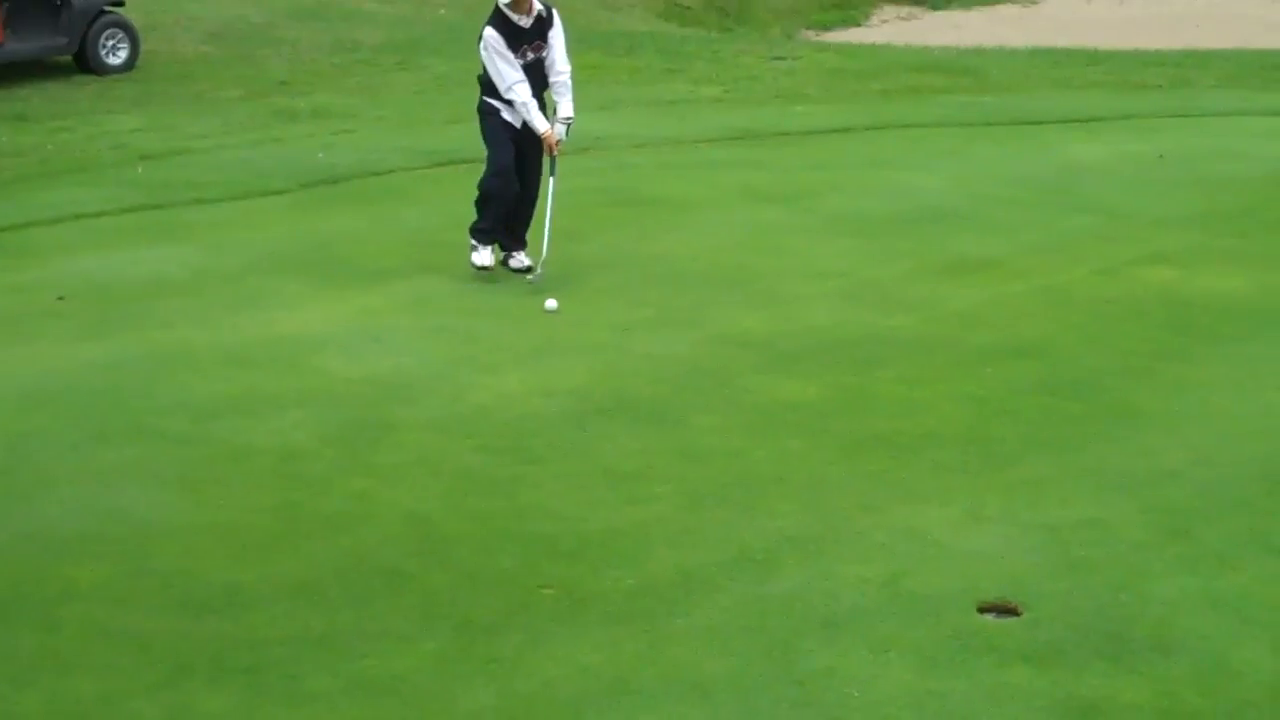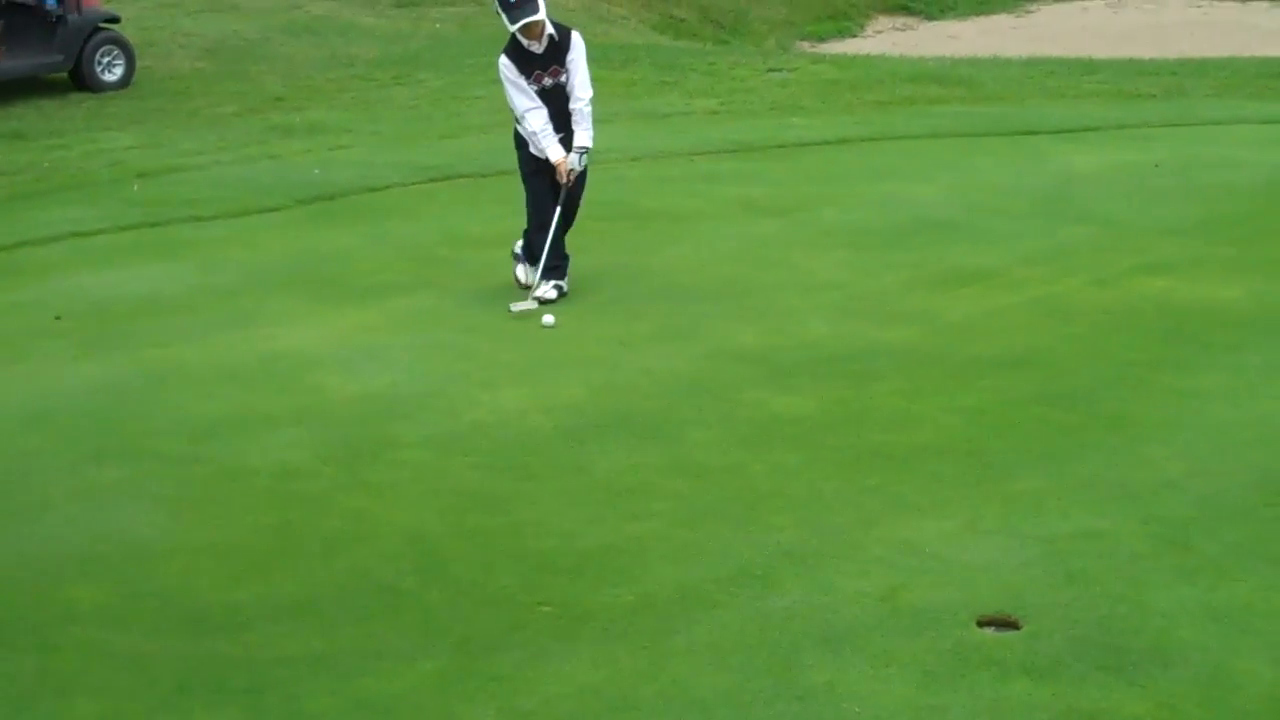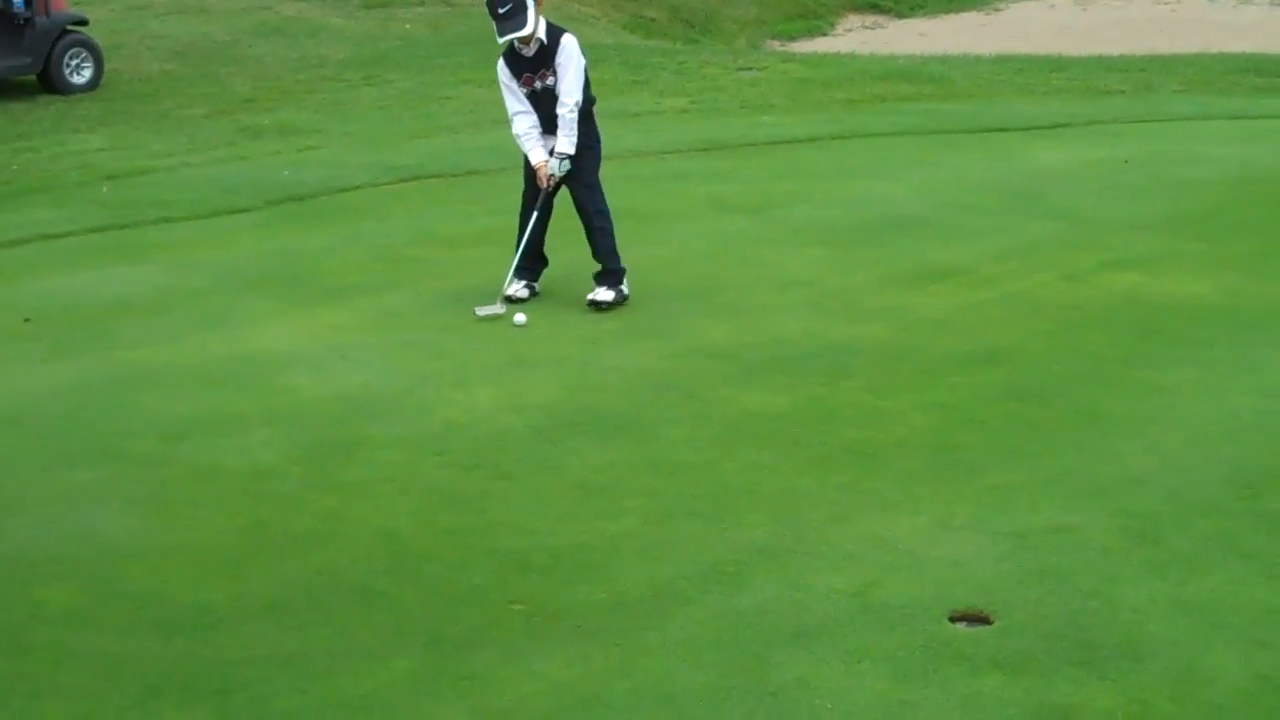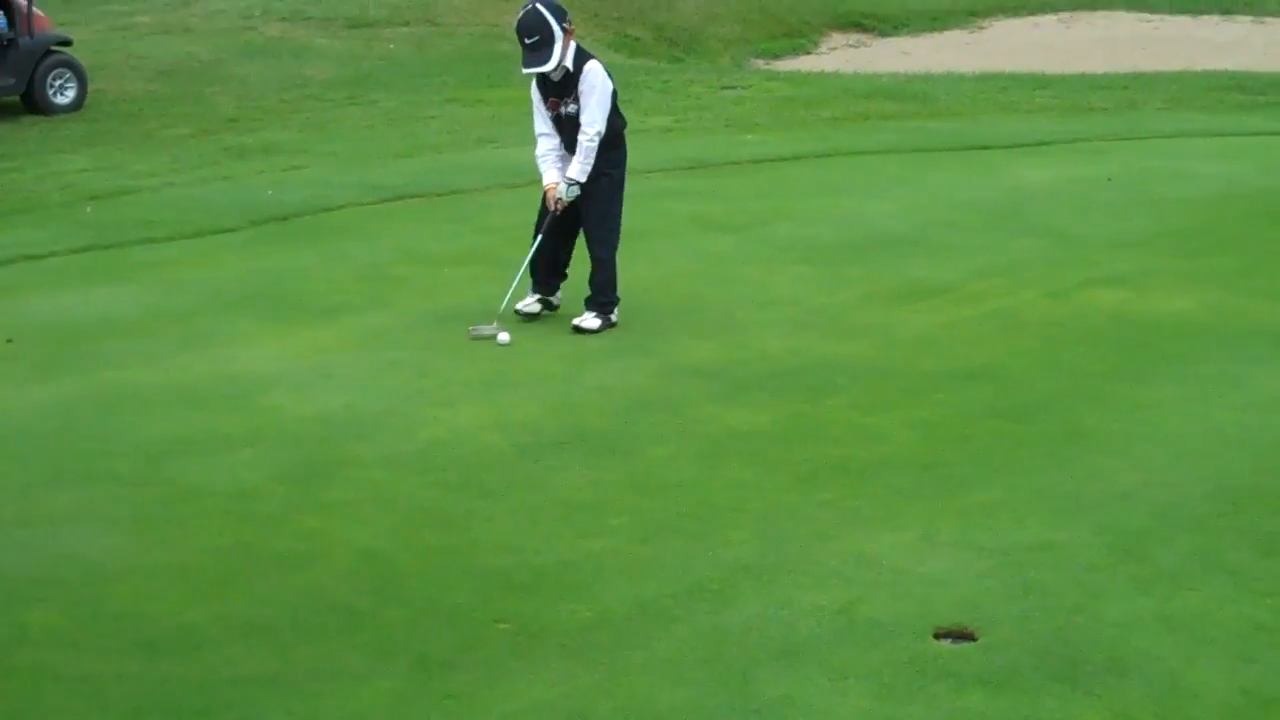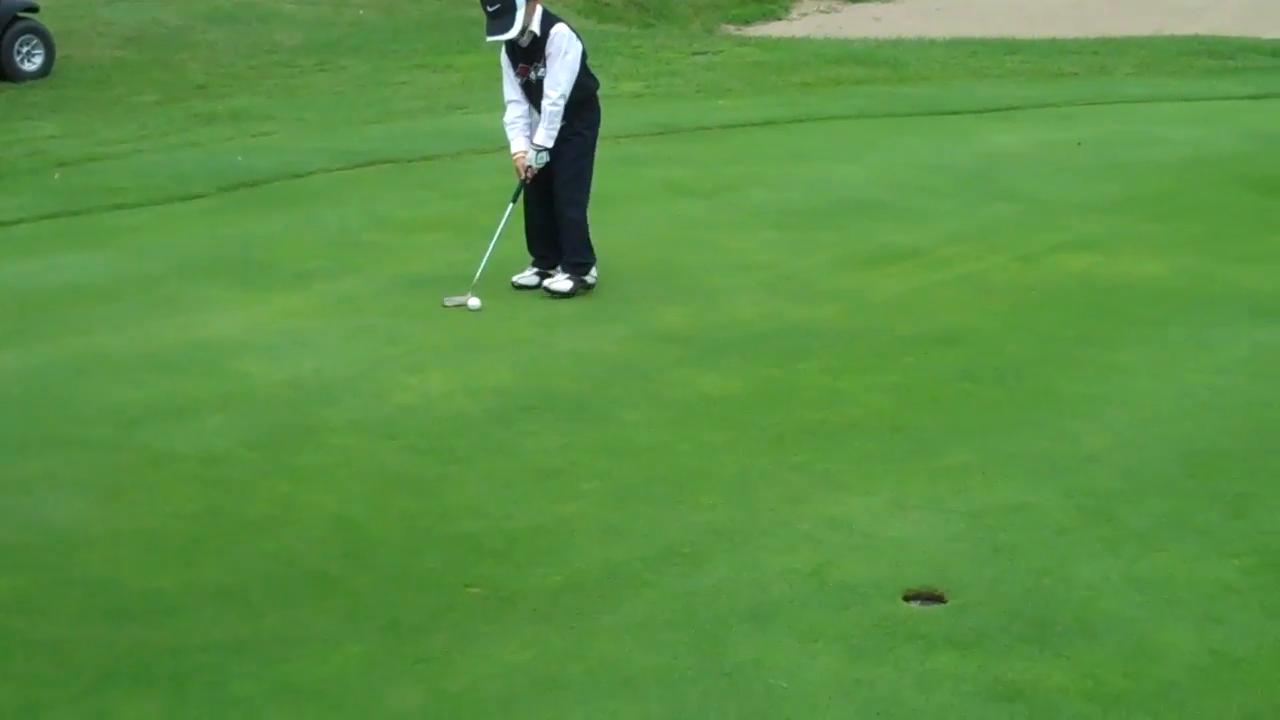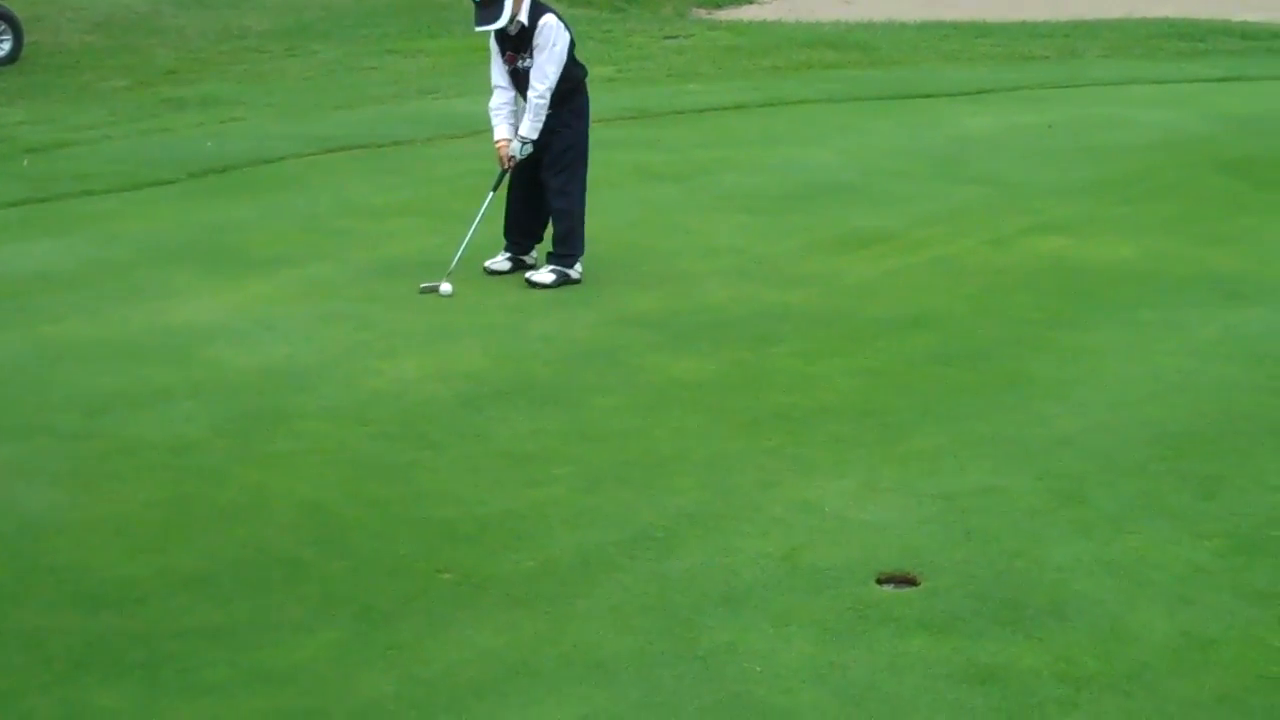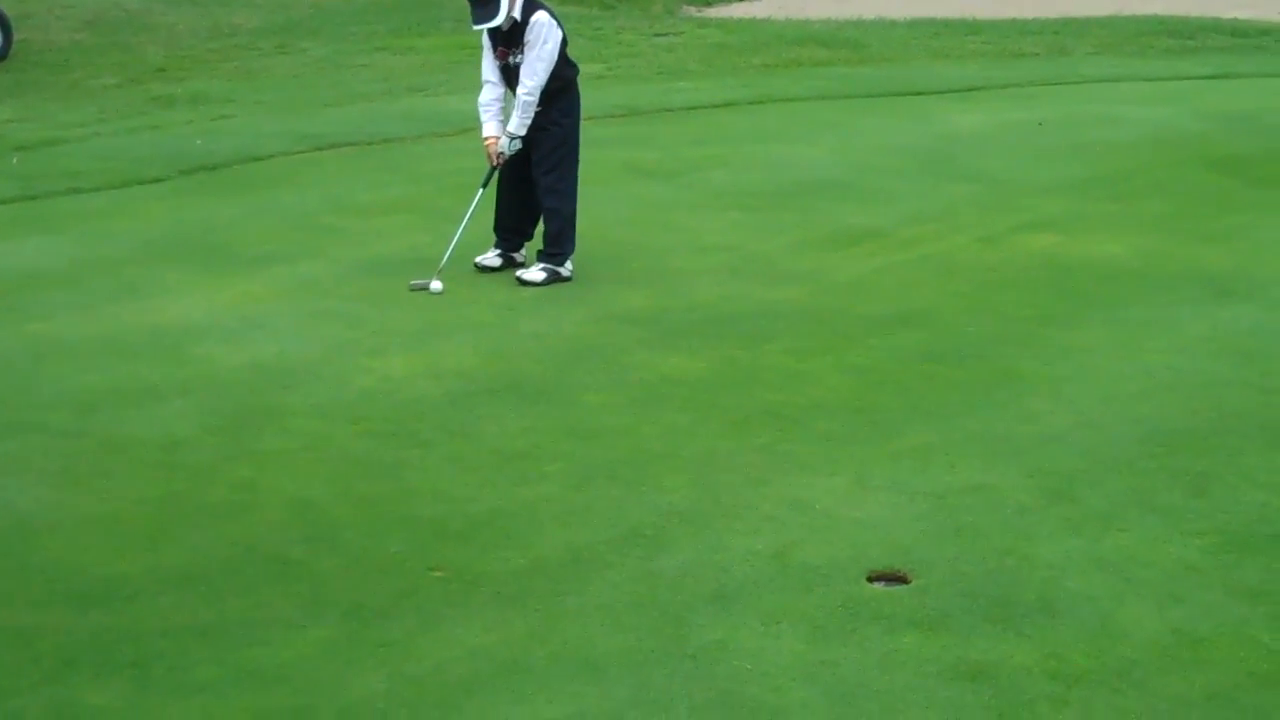
dt=0.4s
person 1, frame 1
right shoulder: (494, 33)
left elbow: (558, 71)
right elbow: (514, 87)
left wrist: (563, 118)
right wrist: (542, 128)
left hip: (534, 107)
right hip: (499, 109)
left knee: (528, 181)
right knee: (502, 168)
left ankle: (513, 245)
right ankle: (483, 237)
person 1, frame 2
left shoulder: (570, 40)
right shoulder: (509, 60)
left elbow: (581, 97)
right elbow: (531, 112)
left wrist: (580, 147)
right wrist: (555, 155)
left hip: (569, 135)
right hip: (534, 141)
left knee: (568, 203)
right knee: (542, 208)
left ankle: (528, 250)
right ankle: (553, 275)
person 1, frame 3
left shoulder: (564, 43)
right shoulder: (507, 63)
left elbow: (569, 104)
right elbow: (521, 116)
left wrist: (562, 154)
right wrist: (538, 159)
left hip: (578, 137)
right hip: (539, 143)
left knee: (591, 205)
right knee: (533, 208)
left ankle: (613, 280)
right ankle: (526, 275)
person 1, frame 4
left shoulder: (590, 70)
right shoulder: (540, 81)
left elbow: (591, 132)
right elbow: (546, 136)
left wrist: (573, 181)
right wrist: (552, 181)
left hip: (603, 161)
right hip: (569, 162)
left knee: (599, 233)
right knee: (549, 226)
left ankle: (603, 307)
right ankle: (545, 290)
person 1, frame 5
left shoulder: (558, 34)
right shoulder: (509, 47)
left elbow: (556, 96)
right elbow: (515, 102)
left wrist: (540, 147)
right wrist: (520, 148)
left hip: (577, 122)
right hip: (545, 126)
left knee: (569, 195)
right knee: (537, 195)
left ankle: (579, 268)
right ankle: (546, 263)
person 1, frame 6
left shoulder: (547, 24)
right shoulder: (499, 34)
left elbow: (542, 88)
right elbow: (502, 88)
left wrist: (523, 138)
right wrist: (503, 136)
left hip: (566, 110)
right hip: (534, 112)
left knee: (562, 185)
right knee: (523, 181)
left ankle: (566, 262)
right ankle: (520, 249)
person 1, frame 7
right shoulder: (493, 28)
left elbow: (531, 85)
right elbow: (492, 83)
left wrist: (512, 134)
right wrist: (492, 132)
left hip: (556, 107)
right hip: (525, 110)
left knee: (553, 183)
right knee: (512, 178)
left ankle: (557, 260)
right ankle: (510, 246)
